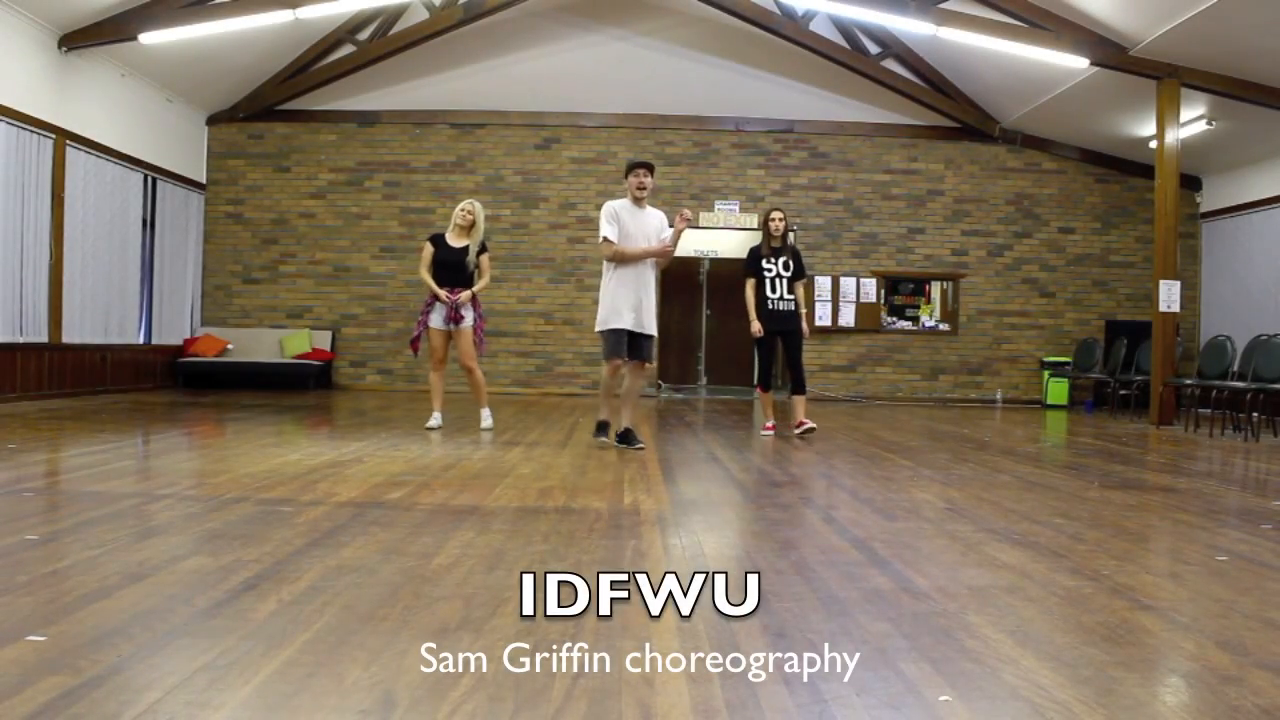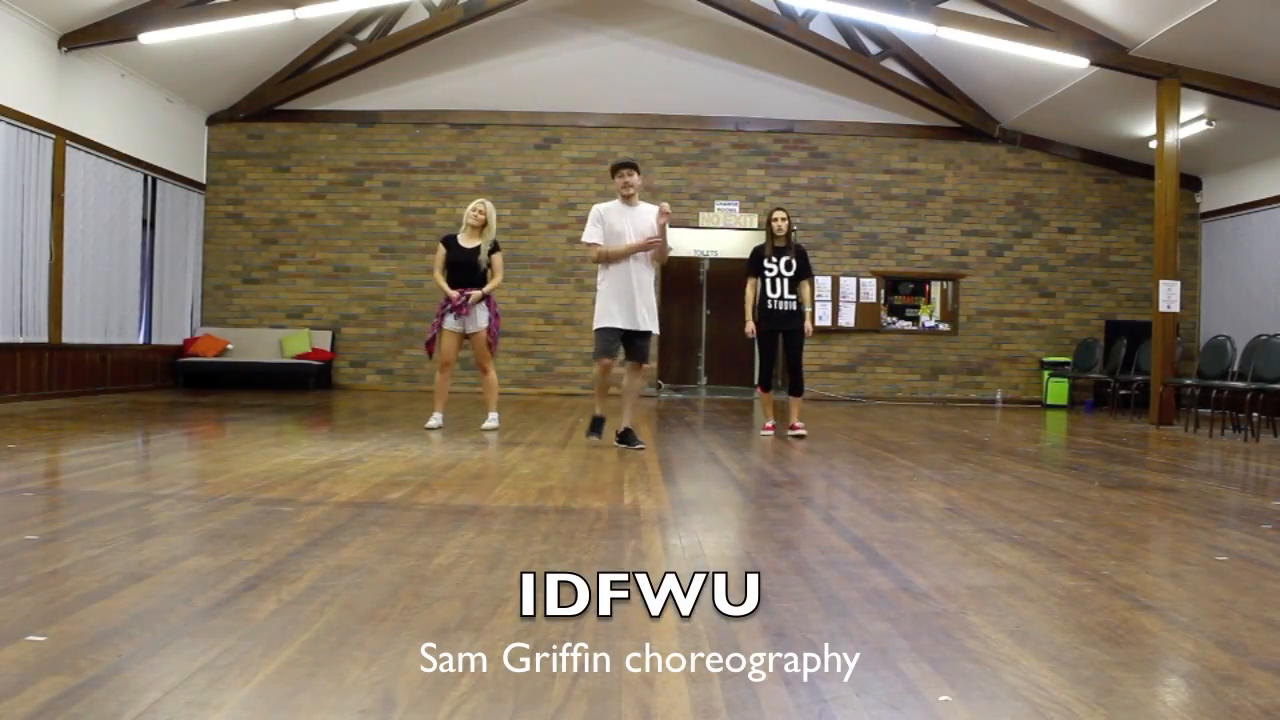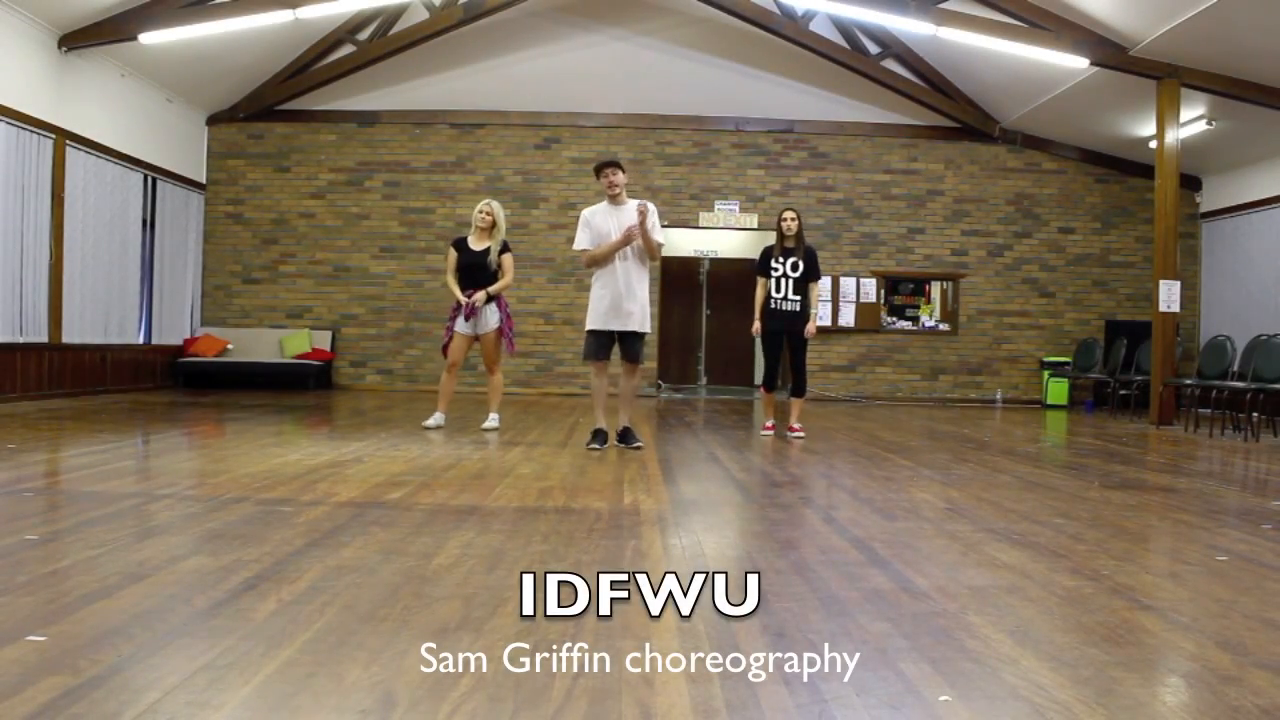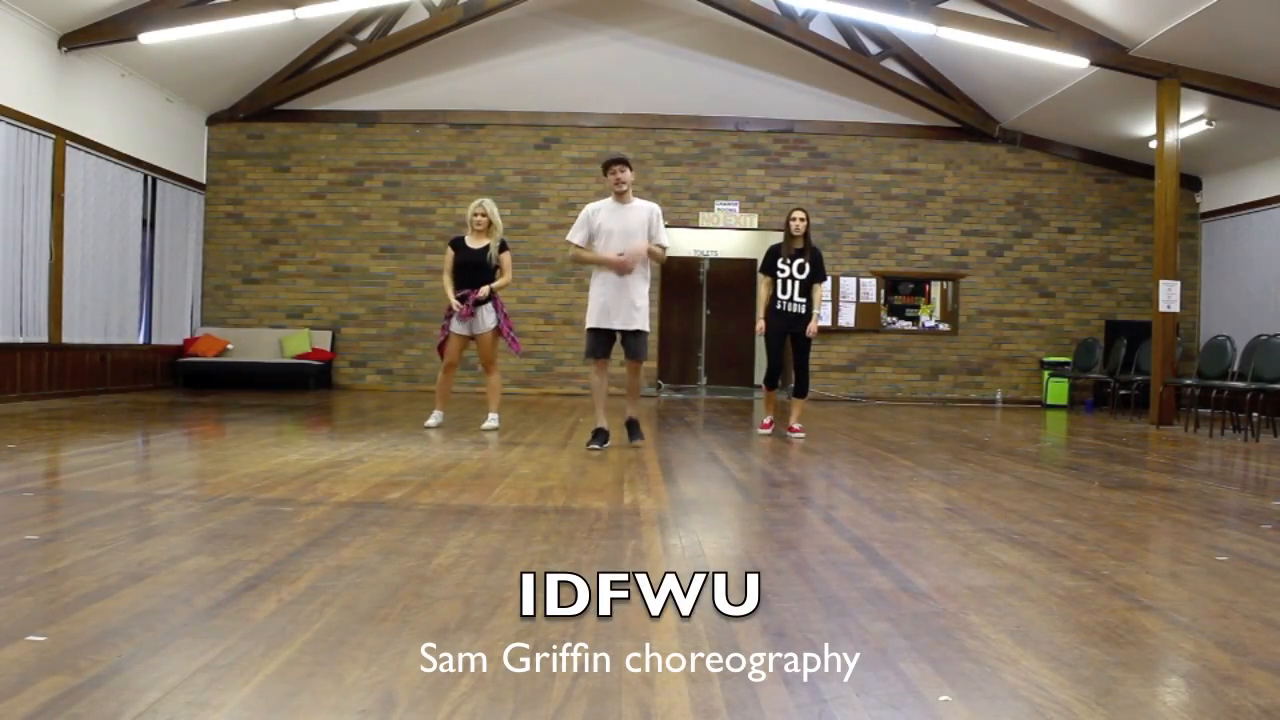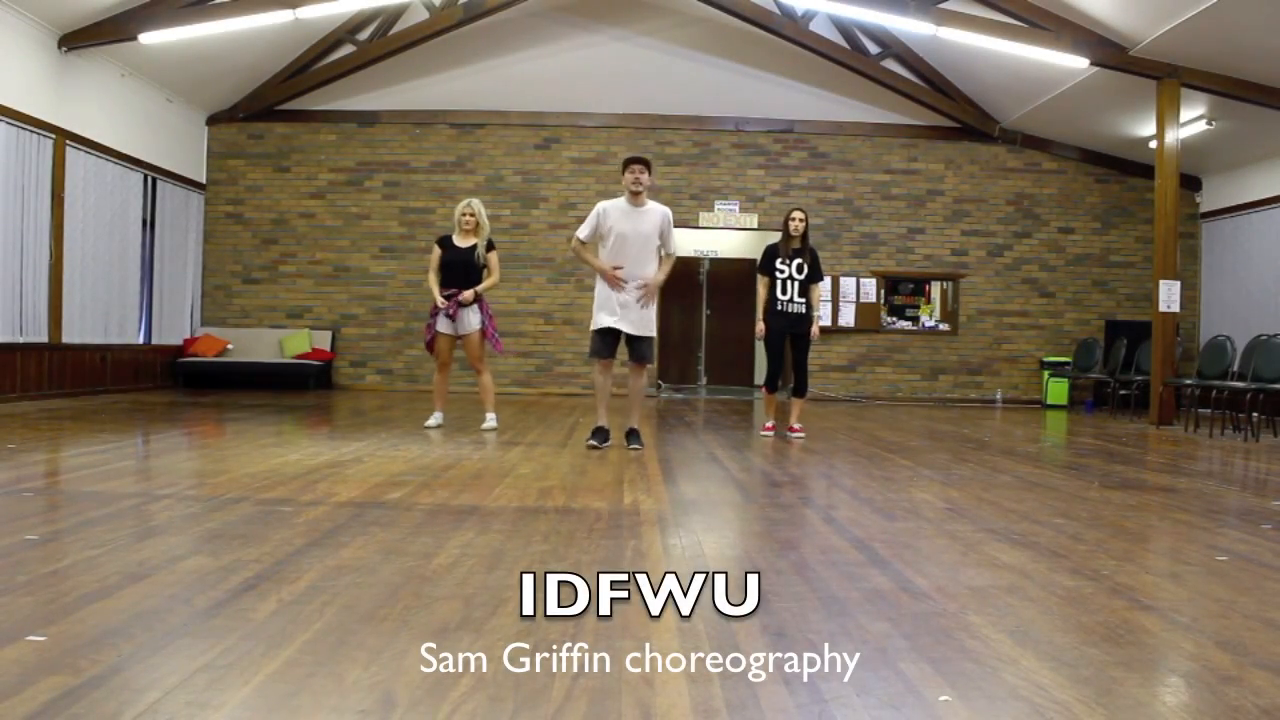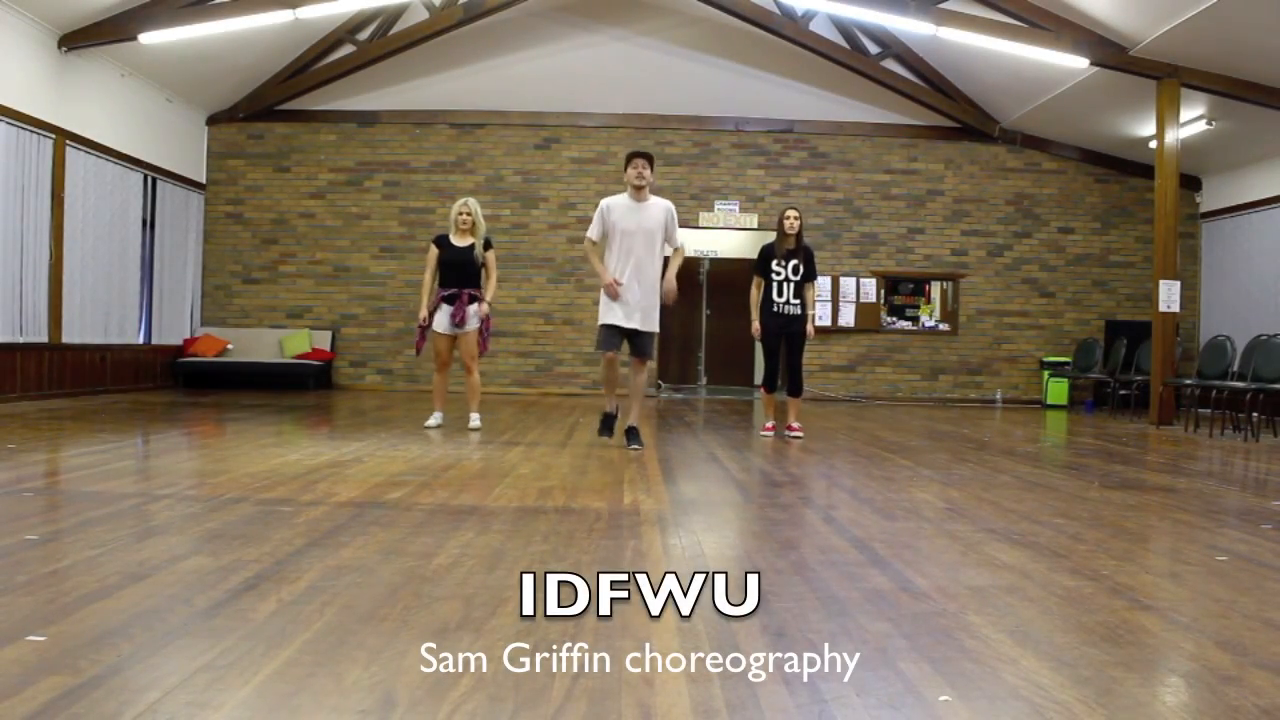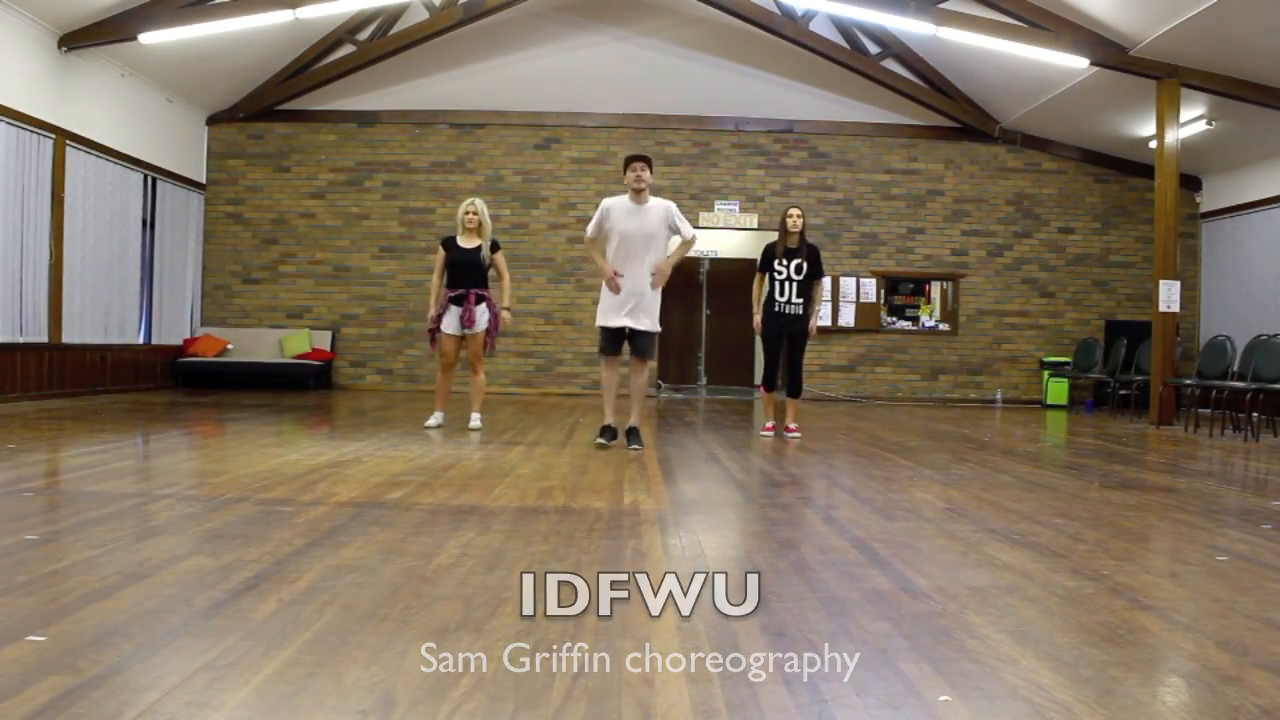
dt=0.3s
person 1, frame 1
left shoulder: (659, 217)
right shoulder: (613, 209)
left elbow: (661, 263)
right elbow: (609, 252)
left wrist: (677, 233)
right wrist: (651, 251)
left hip: (645, 303)
right hip: (617, 301)
left knee: (639, 364)
right knee: (614, 361)
left ankle: (625, 428)
right ankle: (603, 420)
person 1, frame 2
left shoulder: (653, 213)
right shoulder: (601, 211)
left elbow: (661, 259)
right elbow: (595, 254)
left wrist: (661, 228)
right wrist: (636, 246)
left hip: (642, 303)
right hip: (611, 301)
left knee: (637, 365)
right knee: (605, 361)
left ankle: (625, 429)
right ankle: (599, 413)
person 1, frame 3
left shoulder: (646, 209)
right shoulder: (590, 215)
left elbow: (655, 255)
right elbow: (587, 259)
left wrist: (643, 225)
right wrist: (619, 242)
left hip: (635, 302)
right hip: (603, 302)
left knee: (632, 365)
right knee: (598, 363)
left ankle: (624, 428)
right ankle: (600, 428)
person 1, frame 4
left shoulder: (650, 210)
right shoulder: (593, 211)
left elbow: (662, 254)
right elbow: (574, 252)
left wrist: (645, 249)
right wrist: (606, 259)
left hip: (635, 300)
right hip: (603, 299)
left knee: (635, 361)
right knee: (598, 362)
left ankle: (632, 417)
right ankle: (601, 427)
person 1, frame 5
left shoulder: (662, 214)
right shoulder: (605, 209)
left elbow: (669, 256)
right elbow: (577, 244)
left wrist: (658, 279)
right wrist: (601, 268)
left hip: (641, 303)
right hip: (609, 301)
left knee: (639, 365)
right knee: (603, 362)
left ankle: (633, 428)
right ankle: (601, 427)
person 1, frame 6
left shoulder: (665, 208)
right shoulder: (608, 205)
left elbow: (678, 248)
right elbow: (590, 244)
left wrist: (671, 275)
right wrist: (603, 274)
left hip: (647, 299)
right hip: (615, 296)
left knee: (640, 361)
right knee: (609, 355)
left ankle: (632, 426)
right ankle: (610, 409)
person 1, frame 7
left shoulder: (666, 209)
right shoulder: (609, 207)
left elbow: (690, 238)
right elbow: (590, 240)
left wrist: (668, 264)
right wrist: (604, 268)
left hip: (646, 299)
right hip: (615, 297)
left knee: (640, 361)
right knee: (610, 359)
left ankle: (633, 426)
right ankle: (609, 424)
person 2, frame 1
left shoulder: (478, 246)
right shoulder: (436, 240)
left elbow: (485, 277)
right elbow: (423, 270)
left wrist: (472, 292)
right wrist: (437, 290)
left hip: (464, 306)
right hip: (437, 305)
left knee: (469, 363)
right knee: (437, 363)
left ankle: (485, 411)
right ankle: (436, 414)
person 2, frame 2
left shoulder: (491, 245)
right shoulder: (449, 241)
left elbow: (498, 278)
right elbow: (437, 272)
left wrist: (482, 292)
right wrist: (448, 290)
left hip: (480, 308)
right hip: (452, 306)
left knee: (485, 364)
right knee: (444, 363)
left ankle: (493, 415)
right ankle: (437, 415)
person 2, frame 3
left shoulder: (501, 246)
right shoulder: (459, 244)
left elbow: (508, 278)
right elbow: (450, 275)
left wrist: (486, 292)
right wrist: (459, 296)
left hip: (491, 309)
right hip: (464, 309)
left knee: (492, 366)
right knee: (452, 363)
left ankle: (493, 416)
right ankle: (439, 414)
person 2, frame 4
left shoulder: (498, 245)
right shoulder: (456, 243)
left elbow: (507, 277)
right elbow: (447, 275)
left wrist: (490, 287)
right wrist: (451, 298)
left hip: (486, 308)
right hip: (459, 308)
left knee: (489, 365)
right knee: (448, 364)
left ankle: (493, 415)
right ankle: (438, 413)
person 2, frame 5
left shoulder: (485, 244)
right shoulder: (443, 242)
left elbow: (494, 277)
right elbow: (432, 273)
left wrist: (475, 291)
right wrist: (437, 295)
left hip: (472, 309)
right hip: (445, 308)
left knee: (479, 365)
right knee: (442, 364)
left ankle: (490, 415)
right ankle: (438, 413)
person 2, frame 6
left shoulder: (483, 244)
right shoulder: (440, 241)
left elbow: (492, 276)
right elbow: (429, 274)
left wrist: (487, 301)
right wrist: (424, 306)
left hip: (471, 307)
right hip: (444, 306)
left knee: (470, 364)
right knee: (441, 364)
left ankle: (474, 415)
right ankle: (438, 414)
person 2, frame 7
left shoulder: (490, 245)
right shoulder: (448, 243)
left elbow: (504, 276)
right elbow: (438, 275)
left wrist: (505, 307)
right wrist: (432, 305)
left hip: (479, 307)
right hip: (452, 306)
left knee: (476, 365)
right knee: (446, 364)
left ankle: (475, 415)
right ankle: (438, 413)
person 3, frame 1
left shoulder: (793, 252)
right shoulder: (756, 253)
left elbow: (798, 287)
right elbow: (749, 288)
left wrist: (803, 318)
right wrist: (753, 319)
left hip: (790, 319)
right hip: (766, 319)
left knee: (797, 368)
right knee: (765, 369)
left ankle: (800, 420)
right ankle: (769, 420)
person 3, frame 2
left shoulder: (798, 251)
right shoulder: (759, 252)
left elbow: (805, 285)
right elbow: (751, 286)
left wrist: (808, 317)
right wrist: (749, 319)
left hip: (793, 319)
right hip: (766, 319)
left knee: (795, 369)
right knee: (766, 369)
left ankle: (795, 421)
right ankle: (769, 420)
person 3, frame 3
left shoulder: (808, 253)
right shoulder: (769, 252)
left elbow: (813, 287)
right elbow: (761, 286)
left wrist: (812, 319)
right wrist: (756, 318)
left hip: (798, 320)
right hip: (771, 319)
left knee: (798, 369)
right knee: (771, 369)
left ankle: (794, 422)
right ankle: (769, 420)
person 3, frame 4
left shoulder: (814, 254)
right shoulder: (775, 251)
left elbow: (817, 288)
right elbow: (764, 285)
left wrist: (814, 318)
right wrist: (760, 317)
left hip: (802, 320)
right hip: (776, 318)
left knee: (801, 370)
right knee: (774, 367)
left ankle: (794, 422)
right ankle: (768, 416)
person 3, frame 5
left shoulder: (810, 254)
right shoulder: (772, 251)
left elbow: (814, 289)
right elbow: (762, 286)
left wrist: (815, 320)
right wrist: (759, 319)
left hip: (801, 321)
right hip: (775, 319)
left knee: (800, 370)
right knee: (774, 369)
left ankle: (794, 422)
right ankle: (769, 420)
person 3, frame 6
left shoulder: (806, 253)
right shoulder: (768, 251)
left elbow: (809, 288)
right elbow: (756, 286)
left wrist: (810, 319)
right wrist: (754, 319)
left hip: (797, 320)
right hip: (771, 319)
left knee: (795, 369)
right knee: (771, 369)
left ankle: (793, 422)
right ankle: (769, 421)
person 3, frame 7
left shoulder: (811, 251)
right shoulder: (771, 250)
left elbow: (816, 285)
right elbow: (759, 280)
left wrist: (814, 316)
right wrist: (756, 313)
left hip: (799, 320)
right hip: (773, 318)
left knee: (795, 369)
right knee: (771, 368)
left ankle: (791, 422)
right ankle: (769, 420)
